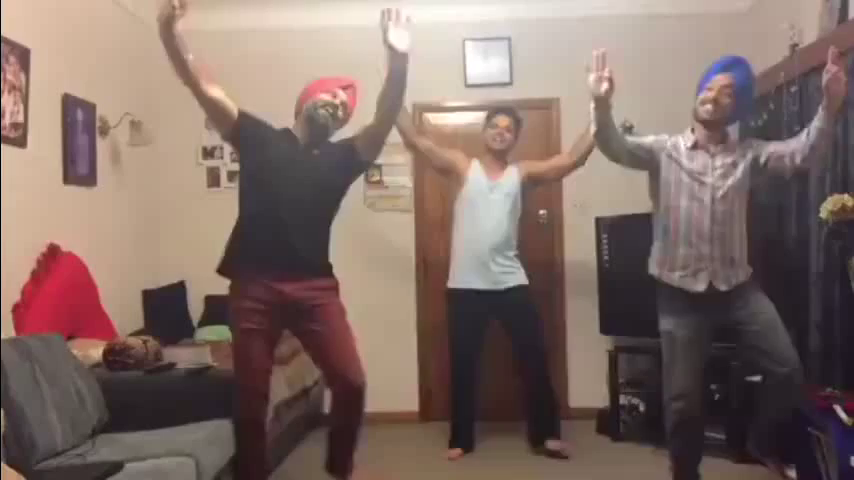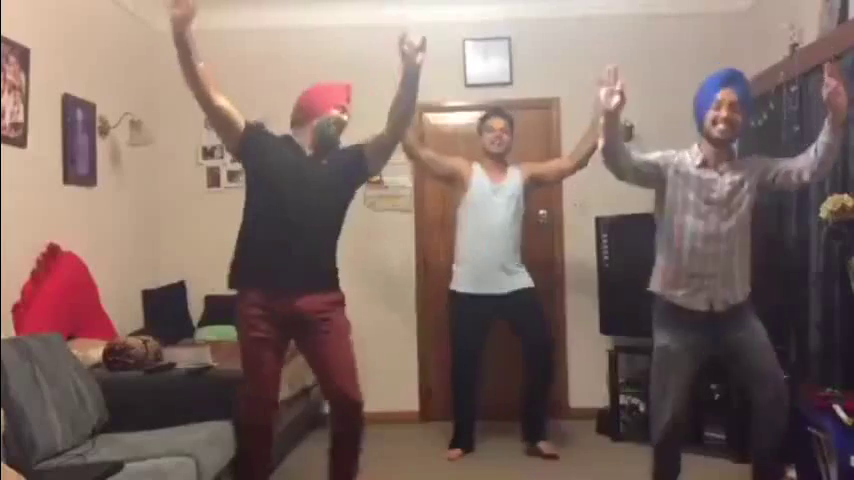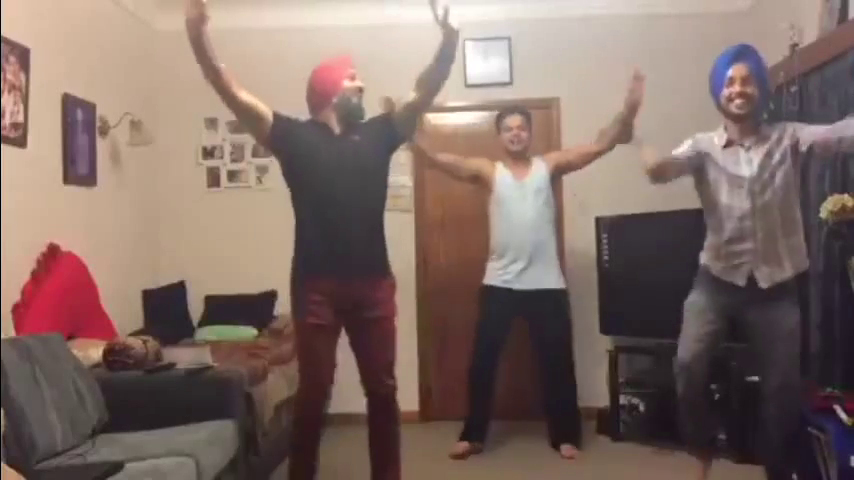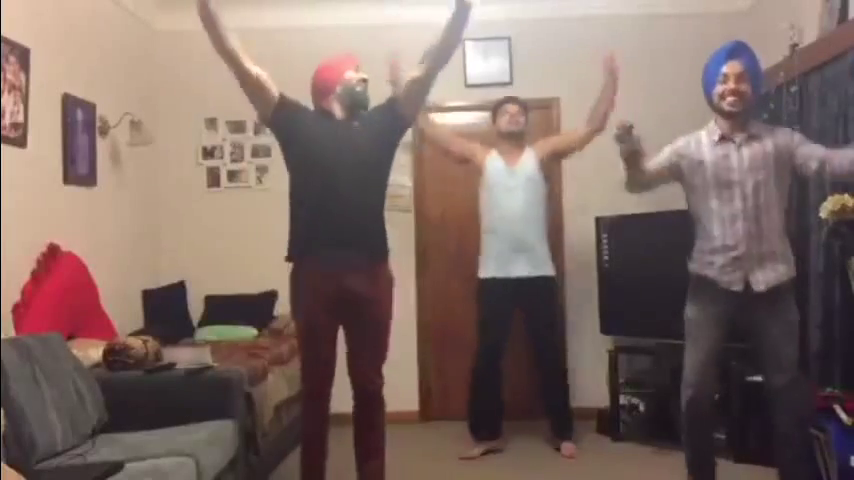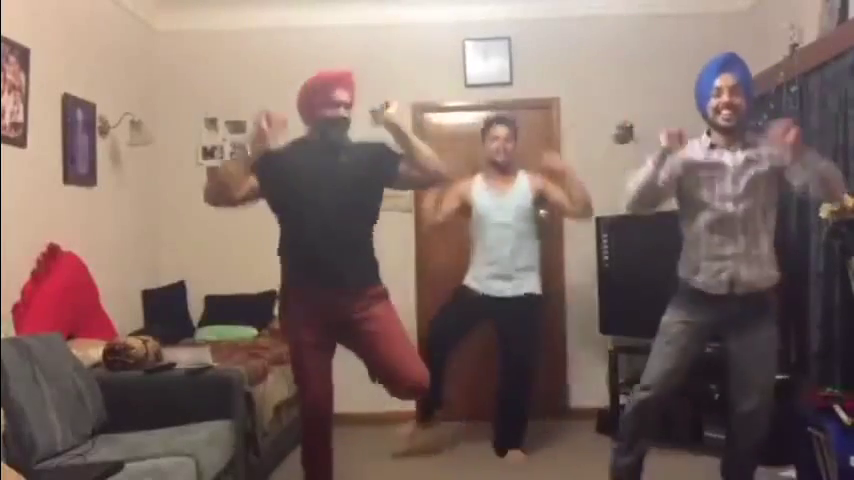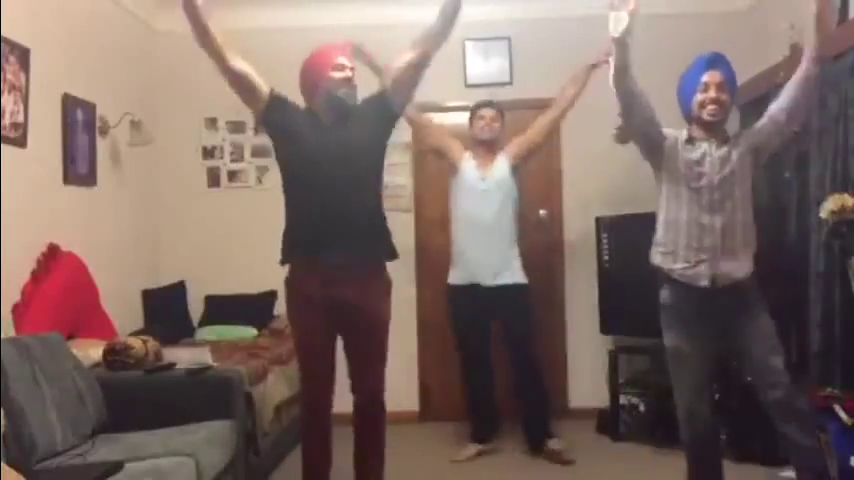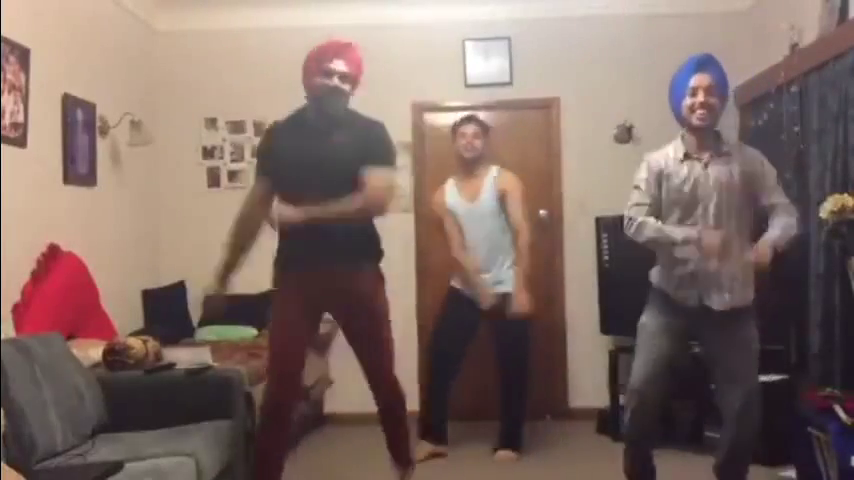
dt=0.4s
person 1, frame 1
left shoulder: (343, 158)
right shoulder: (258, 139)
left elbow: (384, 121)
right elbow: (204, 89)
left wrist: (397, 62)
left hip: (314, 287)
right hip: (254, 287)
left knee: (351, 383)
right knee: (251, 398)
person 1, frame 2
left shoulder: (346, 164)
right shoulder: (263, 150)
left elbow: (395, 130)
right elbow: (209, 98)
left wrist: (411, 73)
left hip: (320, 300)
right hip: (262, 298)
left knee: (348, 399)
right knee: (258, 407)
person 1, frame 3
left shoulder: (378, 135)
right shoulder: (295, 137)
left elbow: (424, 93)
right elbow: (232, 95)
left hip: (373, 283)
right hip: (316, 284)
left knee: (382, 389)
right knee: (313, 393)
person 1, frame 4
left shoulder: (382, 124)
right shoulder: (297, 125)
left elbow: (430, 68)
right elbow: (244, 67)
left hip: (370, 274)
right hip: (314, 274)
left knee: (368, 386)
right knee: (316, 387)
person 1, frame 5
left shoulder: (371, 156)
right shoulder: (280, 162)
left elbow: (436, 174)
right elbow: (218, 193)
left wrist: (400, 130)
right wrist: (255, 151)
left hip: (363, 296)
right hip: (304, 301)
left knee: (414, 381)
right knee: (315, 410)
person 1, frame 6
left shoulder: (375, 116)
right shoulder: (288, 122)
left elbow: (420, 54)
right elbow: (230, 64)
left hip: (367, 277)
right hip: (309, 278)
left knee: (369, 393)
right knee: (316, 393)
person 1, frame 7
left shoulder: (370, 132)
right shoulder: (279, 136)
left elbow: (378, 200)
right elbow: (253, 210)
left wrist: (303, 215)
right wrist: (224, 274)
left hip: (357, 270)
right hip: (298, 273)
left knee: (383, 379)
right knee: (280, 388)
person 2, frame 1
left shoulder: (748, 155)
right shoulder: (663, 150)
left elbow: (802, 152)
right elbow: (616, 148)
left wrist: (829, 105)
right wrist: (602, 105)
left hip: (738, 286)
right hip: (681, 291)
left knee: (788, 371)
right knee: (683, 397)
left ankle: (761, 440)
person 2, frame 2
left shoulder: (754, 171)
right shoulder: (669, 166)
left elbow: (810, 168)
right elbow: (623, 167)
left wrist: (835, 118)
right wrist: (611, 121)
left hip: (734, 308)
right hip: (678, 308)
left knee: (774, 394)
right knee: (670, 411)
person 2, frame 3
left shoulder: (791, 139)
right shoulder: (702, 147)
right elbow: (673, 166)
right wrist: (657, 164)
left hip: (776, 283)
right hip: (718, 279)
left knee: (782, 386)
right knee: (689, 364)
person 2, frame 4
left shoulder: (781, 143)
right shoulder: (690, 149)
right elbow: (641, 181)
right wrist: (631, 156)
left hip: (770, 284)
right hip: (712, 284)
left knee: (789, 389)
right knee: (697, 390)
person 2, frame 5
left shoulder: (772, 153)
right shoulder: (683, 158)
left elbow: (833, 189)
right elbow: (634, 202)
left wrist: (800, 154)
right wrist: (660, 160)
left hip: (753, 300)
right hip: (696, 295)
left knee: (753, 409)
right knee: (652, 389)
person 2, frame 6
left shoulder: (748, 144)
right shoulder: (665, 146)
left elbow: (796, 100)
right elbow: (628, 107)
right wrist: (621, 39)
left hip: (739, 292)
right hip: (683, 295)
left knee: (780, 392)
right knee: (694, 407)
person 2, frame 7
left shoulder: (749, 161)
right shoulder: (657, 163)
left elbow: (784, 214)
right elbow: (635, 223)
left wrist: (770, 245)
right wrist: (691, 236)
left hip: (731, 301)
right hip: (671, 298)
left knee: (741, 408)
right knee: (642, 391)
person 3, frame 1
left shoulder: (523, 172)
right shoulder: (461, 166)
left elbow: (573, 159)
right elbow: (414, 140)
left hip: (510, 282)
right hip: (465, 284)
left knee: (534, 356)
right knee: (463, 363)
left ankle: (545, 434)
right ankle: (461, 438)
person 3, frame 2
left shoulder: (524, 174)
right shoulder: (463, 171)
left elbow: (574, 162)
right elbow: (417, 152)
left wrist: (600, 122)
left hip: (516, 285)
right hip: (468, 288)
left knee: (541, 353)
right knee: (464, 365)
left ankle: (535, 434)
right ankle: (462, 438)
person 3, frame 3
left shoulder: (550, 165)
right shoulder: (486, 171)
left elbow: (601, 145)
right elbow: (438, 161)
left wrist: (629, 109)
left hip: (547, 284)
right hip: (499, 284)
left knee: (557, 362)
right knee: (482, 358)
left ankle: (564, 435)
right ankle: (472, 435)
person 3, frame 4
left shoulder: (542, 152)
right shoulder: (481, 156)
left elbow: (591, 127)
right elbow: (431, 132)
left wrist: (609, 83)
left hip: (539, 276)
right hip: (494, 277)
left knee: (550, 356)
right knee: (487, 357)
left ankle: (563, 433)
right ankle: (486, 434)
person 3, frame 5
left shoulder: (533, 183)
right shoulder: (467, 187)
left elbow: (581, 209)
right elbow: (432, 219)
left wrist: (565, 172)
left hip: (522, 291)
right hip: (478, 286)
left knee: (518, 368)
right knee: (435, 341)
left ankle: (510, 441)
right ankle: (426, 421)
person 3, frame 6
left shoulder: (512, 155)
right shoulder: (455, 155)
left elbow: (553, 115)
right elbow: (415, 117)
left wrist: (586, 72)
right wrist: (381, 71)
left hip: (508, 279)
right hip: (464, 279)
left knee: (524, 359)
right knee: (474, 361)
left ankle: (542, 435)
right ankle: (482, 435)
person 3, frame 7
left shoulder: (505, 181)
right shoulder: (443, 194)
left elbow: (521, 235)
right elbow: (457, 248)
left wrist: (520, 288)
right wrist: (477, 284)
left hip: (506, 288)
right hip: (465, 289)
left knee: (512, 365)
right knee: (441, 357)
left ankle: (510, 440)
right ankle: (432, 437)
